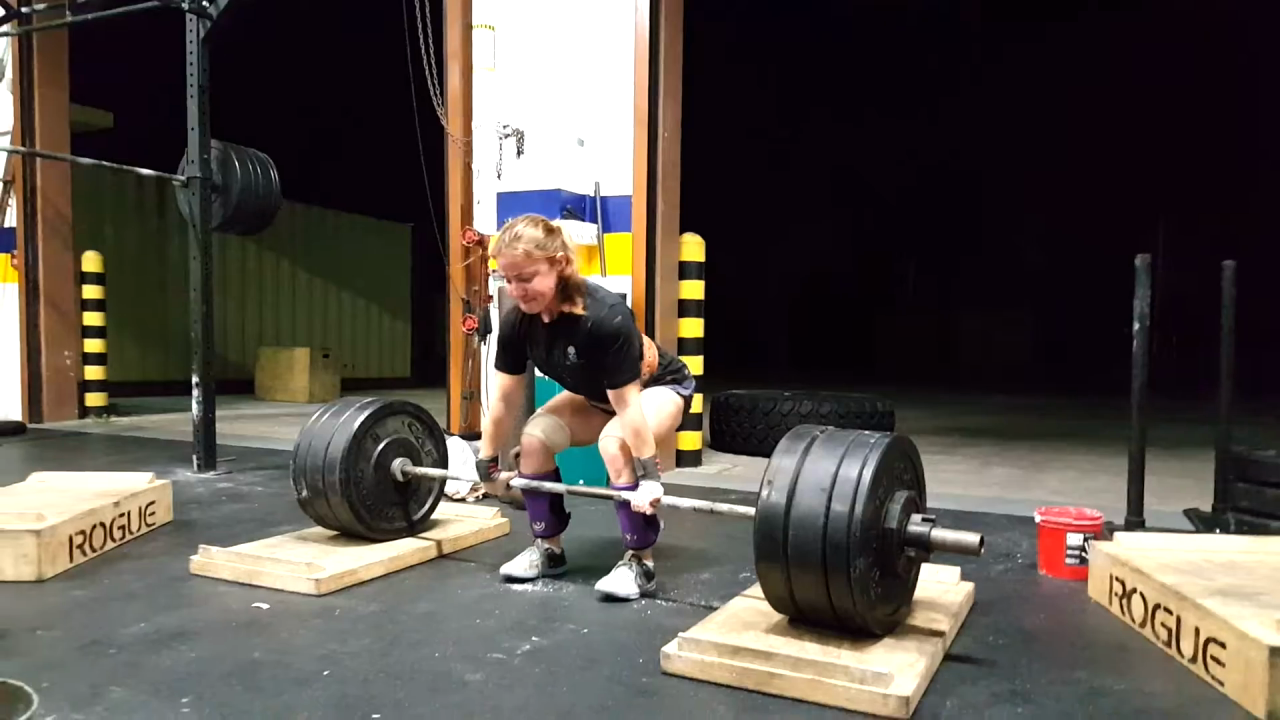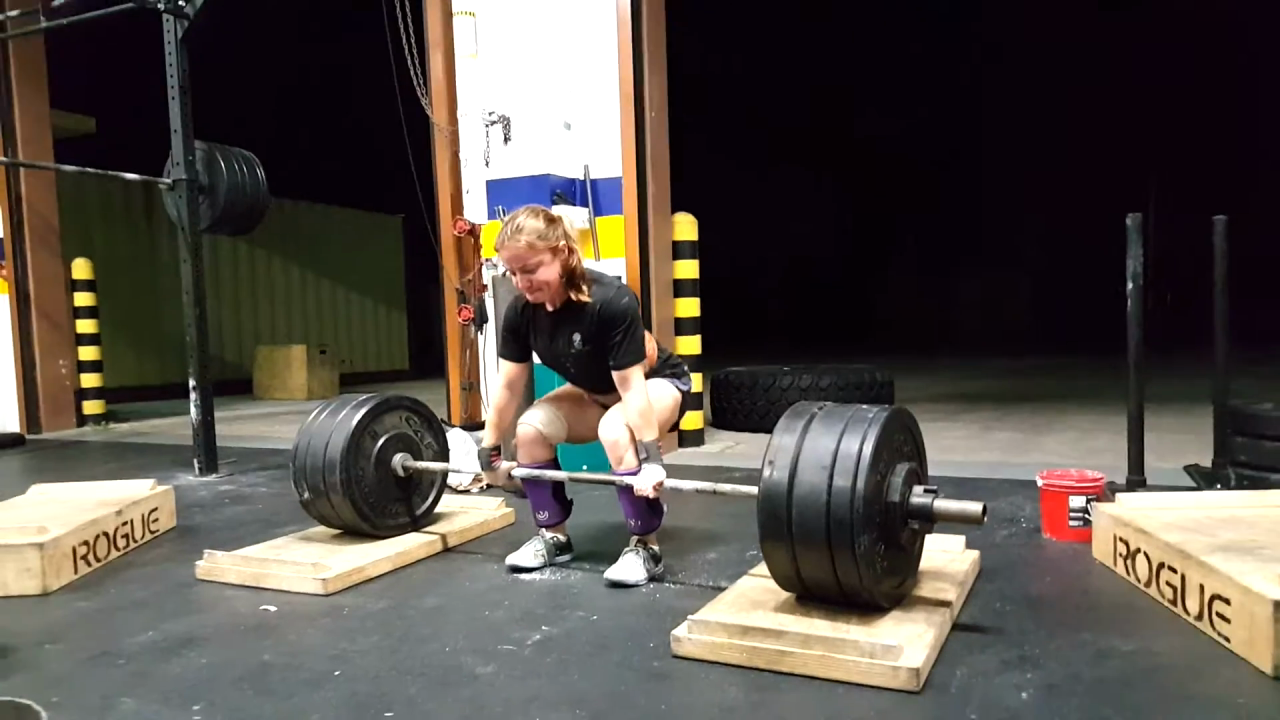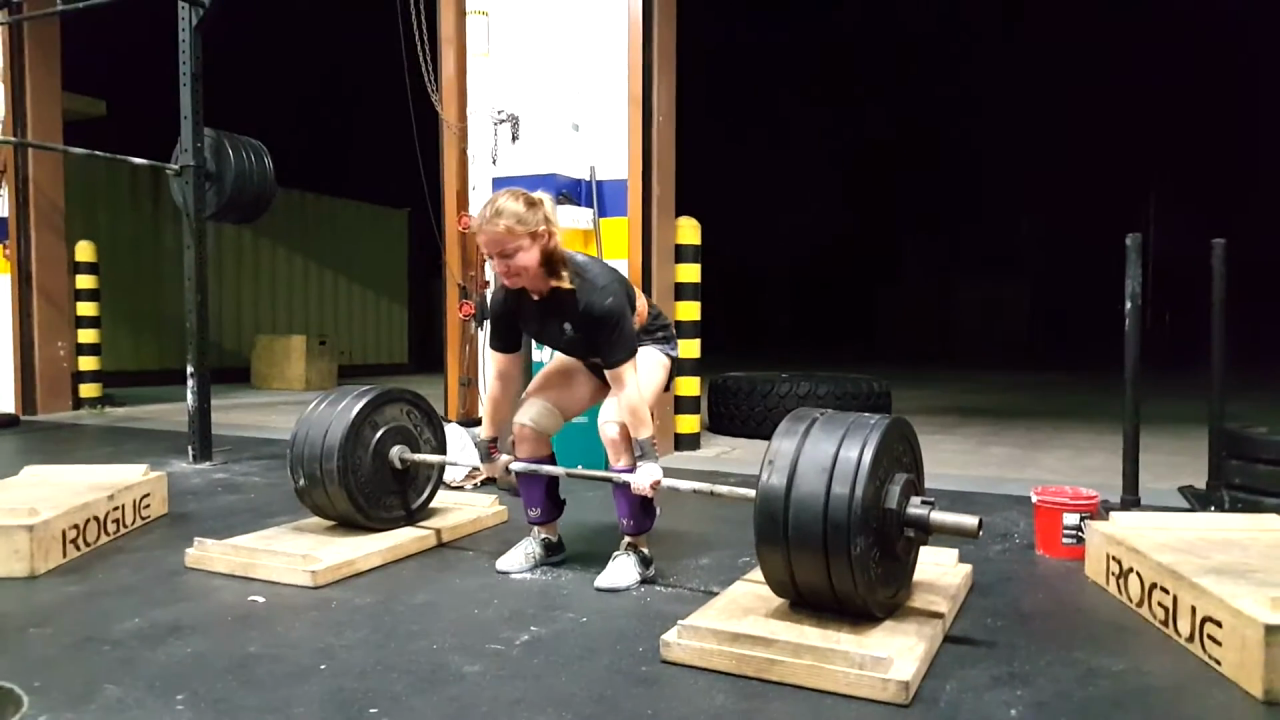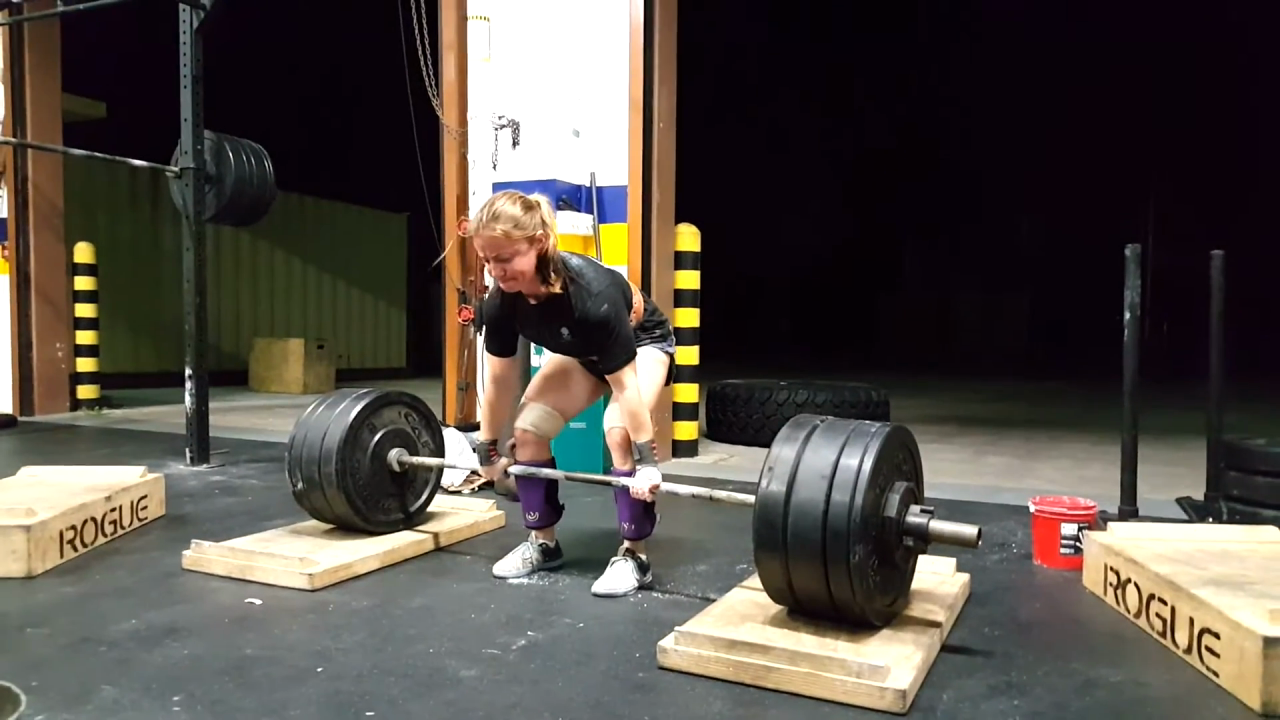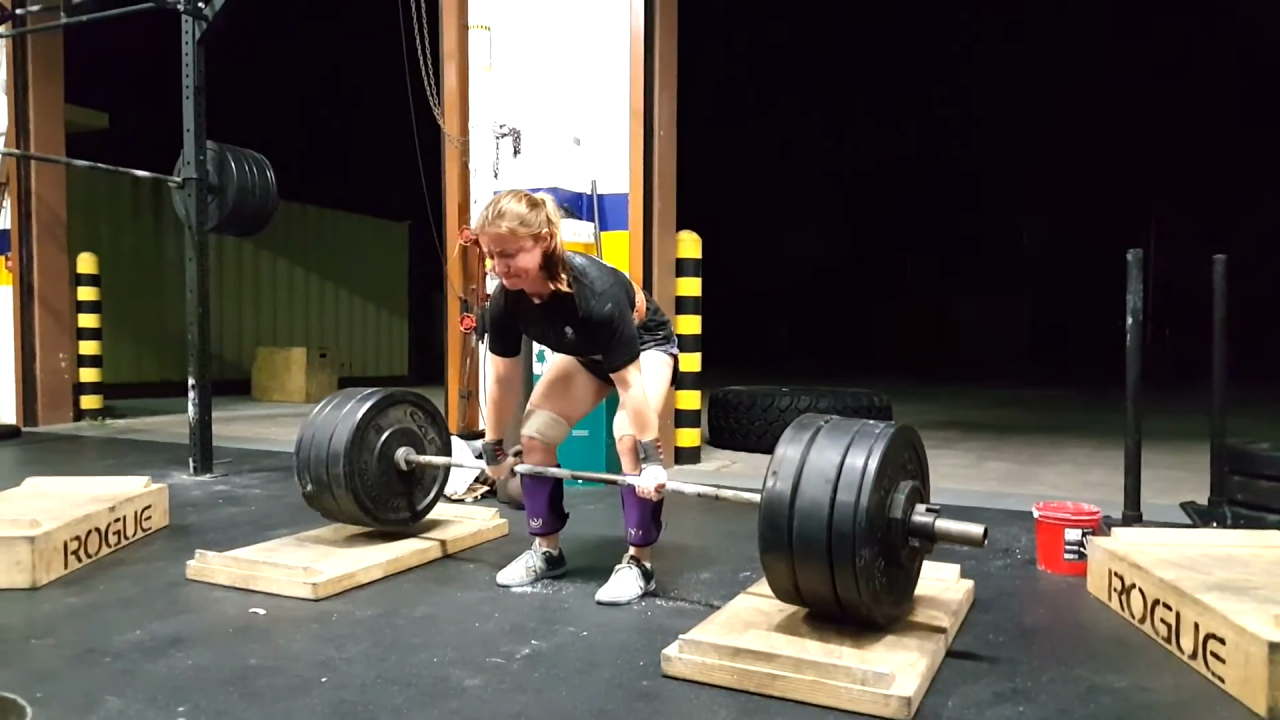
dt=0.3s
person 1, frame 1
left shoulder: (605, 317)
right shoulder: (516, 323)
left elbow: (627, 404)
right elbow: (505, 399)
left wrist: (649, 477)
right wrist: (487, 462)
left hip: (658, 386)
right hip: (595, 394)
left knee: (616, 443)
right knee: (535, 437)
left ankle: (639, 561)
right ankle: (548, 547)
person 1, frame 2
left shoulder: (611, 301)
right shoulder: (521, 312)
left elbow: (633, 388)
right elbow: (508, 386)
left wrist: (651, 459)
right wrist: (489, 452)
left hip: (657, 382)
right hip: (594, 393)
left knee: (615, 431)
right knee: (531, 428)
left ankle: (645, 547)
right ankle: (553, 536)
person 1, frame 3
left shoulder: (597, 291)
right shoulder: (507, 298)
left elbow: (624, 384)
right elbow: (503, 377)
left wrist: (647, 458)
right wrist: (487, 444)
left hip: (645, 344)
right hip: (586, 356)
left knee: (614, 426)
right knee: (527, 422)
left ankle: (635, 549)
right ankle: (545, 536)
person 1, frame 4
left shoulder: (592, 294)
right shoulder: (501, 303)
left elbow: (624, 386)
right elbow: (500, 380)
left wrist: (646, 462)
right wrist: (487, 449)
left hip: (641, 340)
right hip: (580, 351)
left knee: (620, 431)
right knee: (529, 427)
left ankle: (634, 556)
right ankle: (542, 542)
person 1, frame 5
left shoulder: (597, 293)
right shoulder: (505, 302)
left elbow: (629, 385)
right elbow: (503, 380)
left wrist: (652, 460)
right wrist: (493, 448)
left hip: (644, 343)
right hip: (583, 352)
left knee: (629, 438)
right knee: (535, 434)
left ankle: (638, 563)
right ankle: (546, 549)
